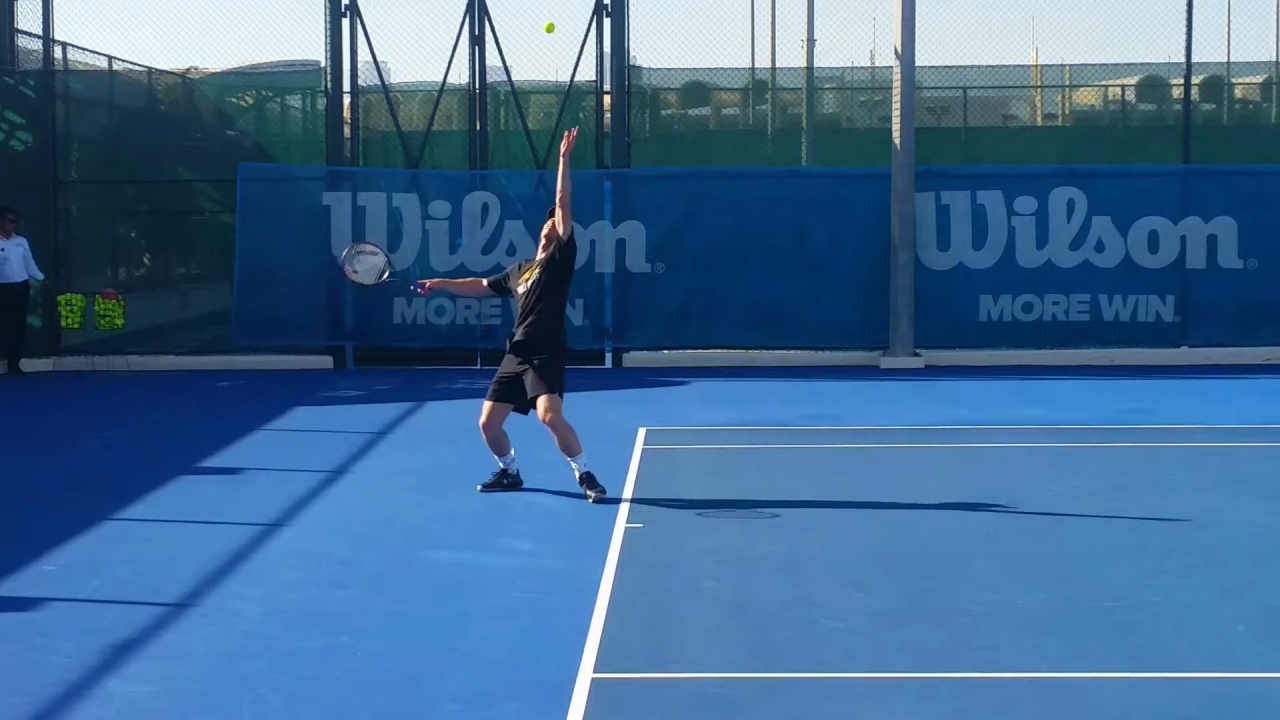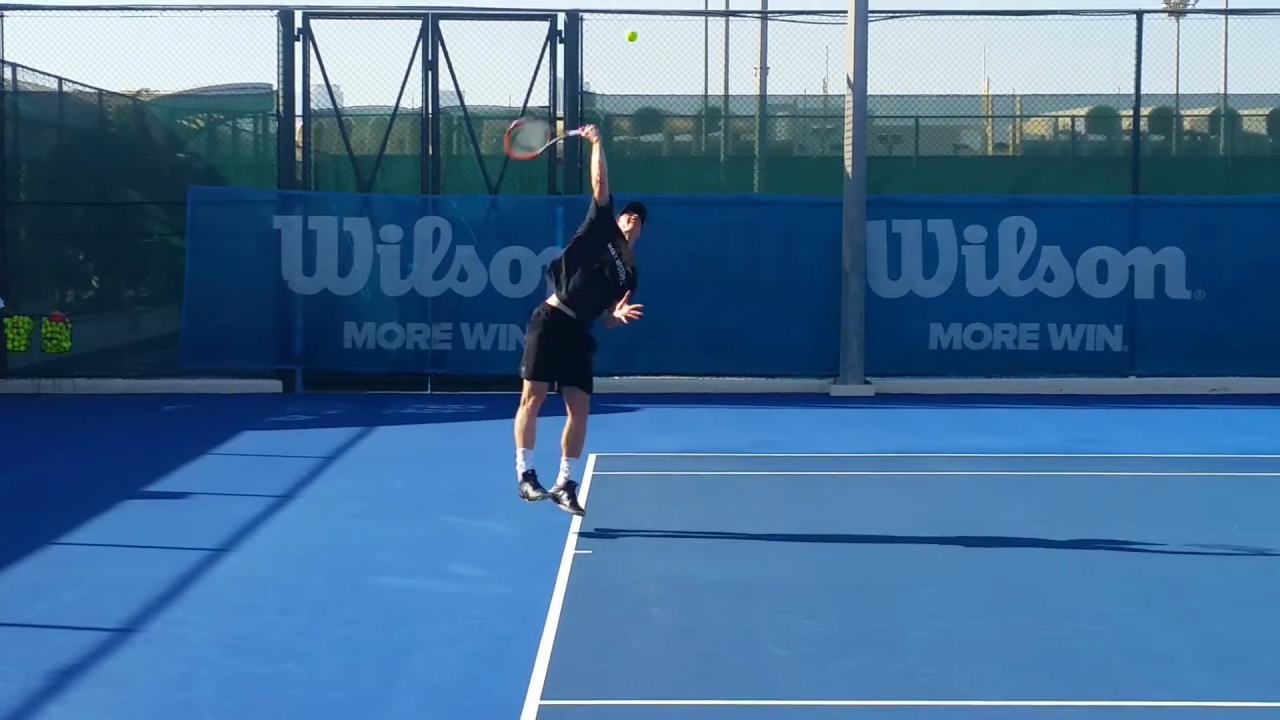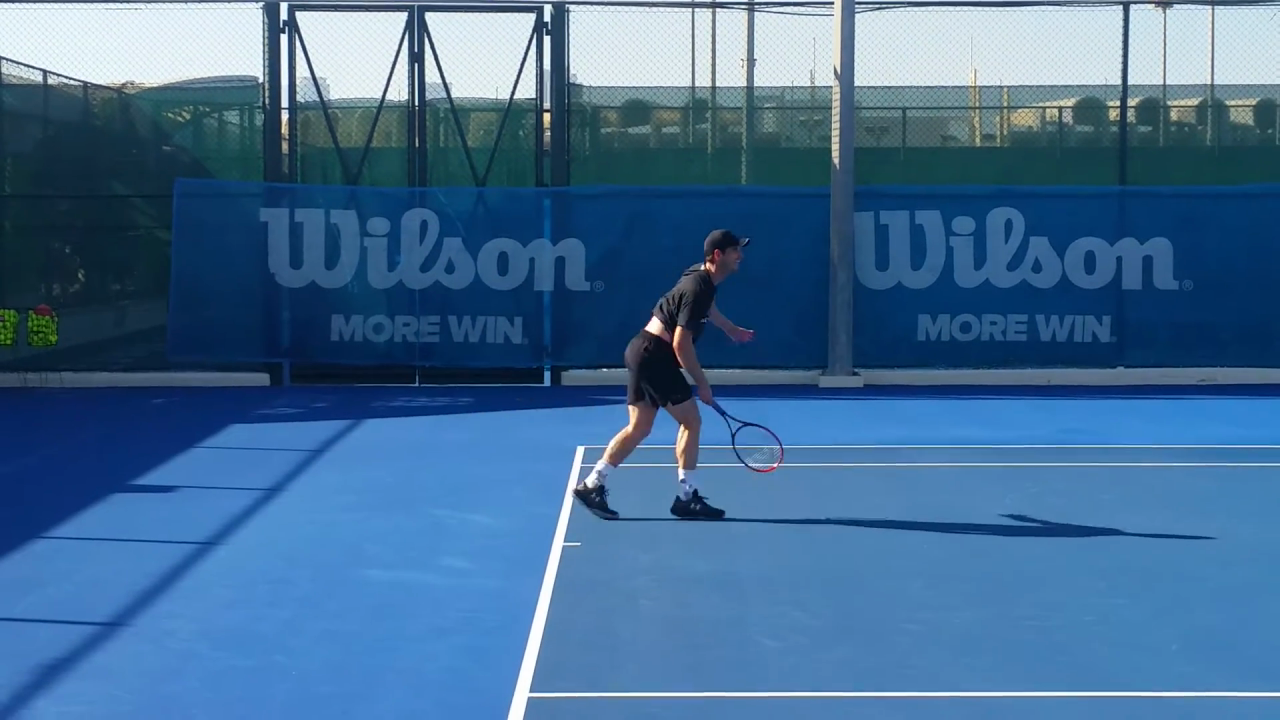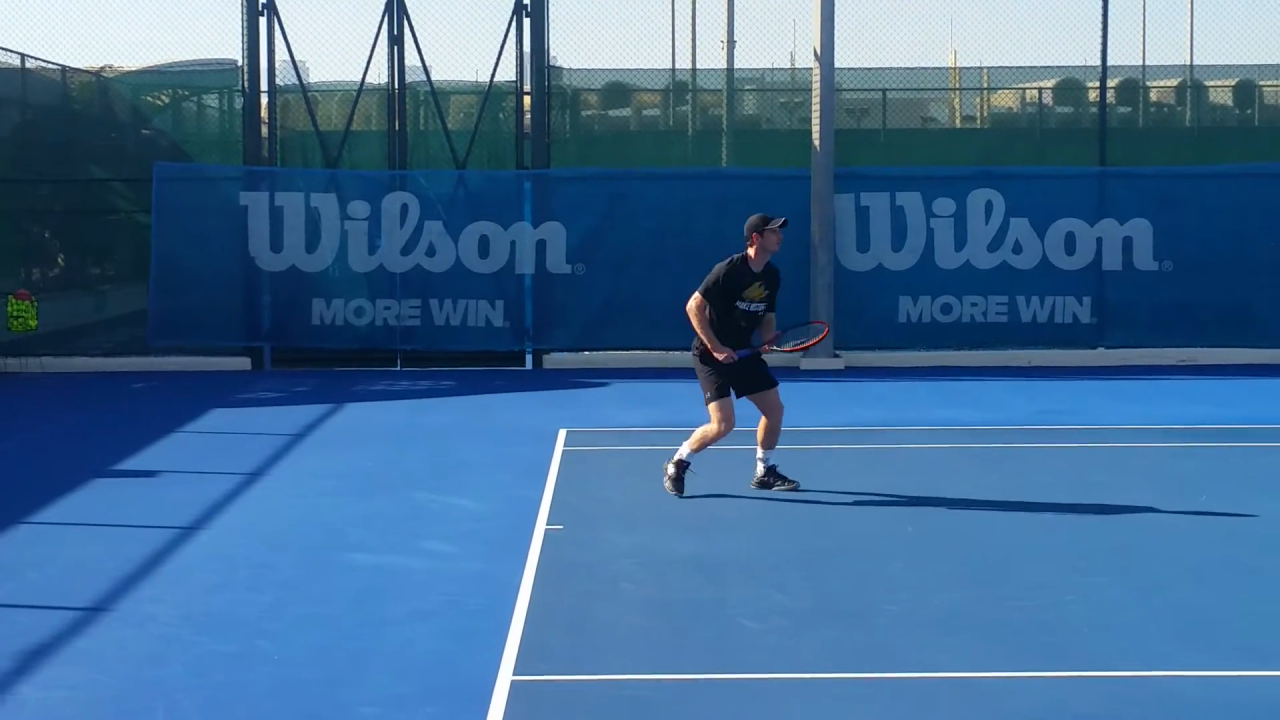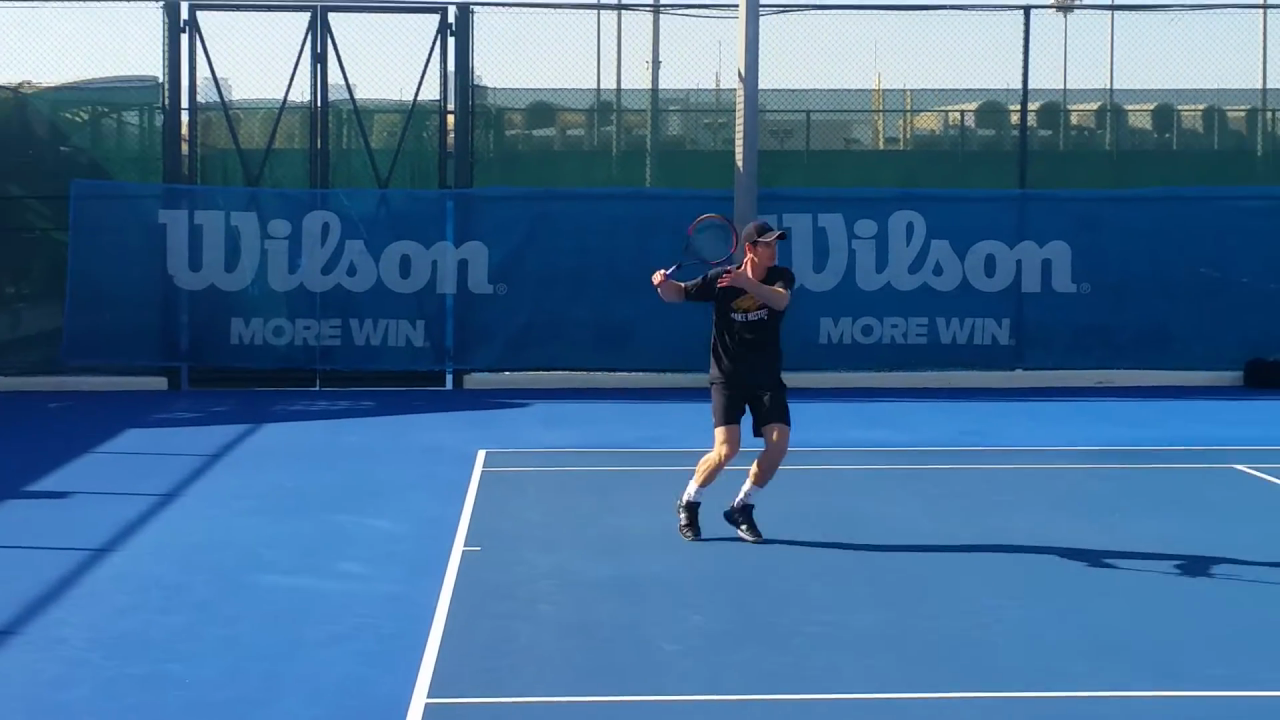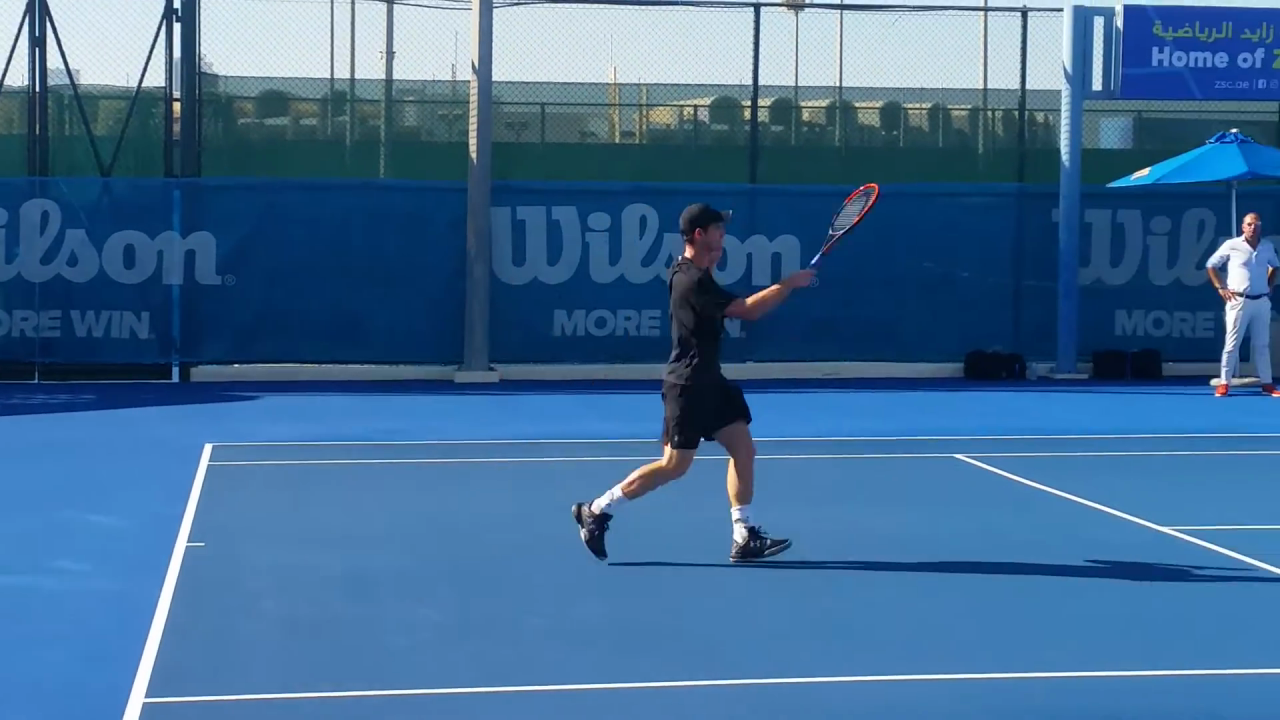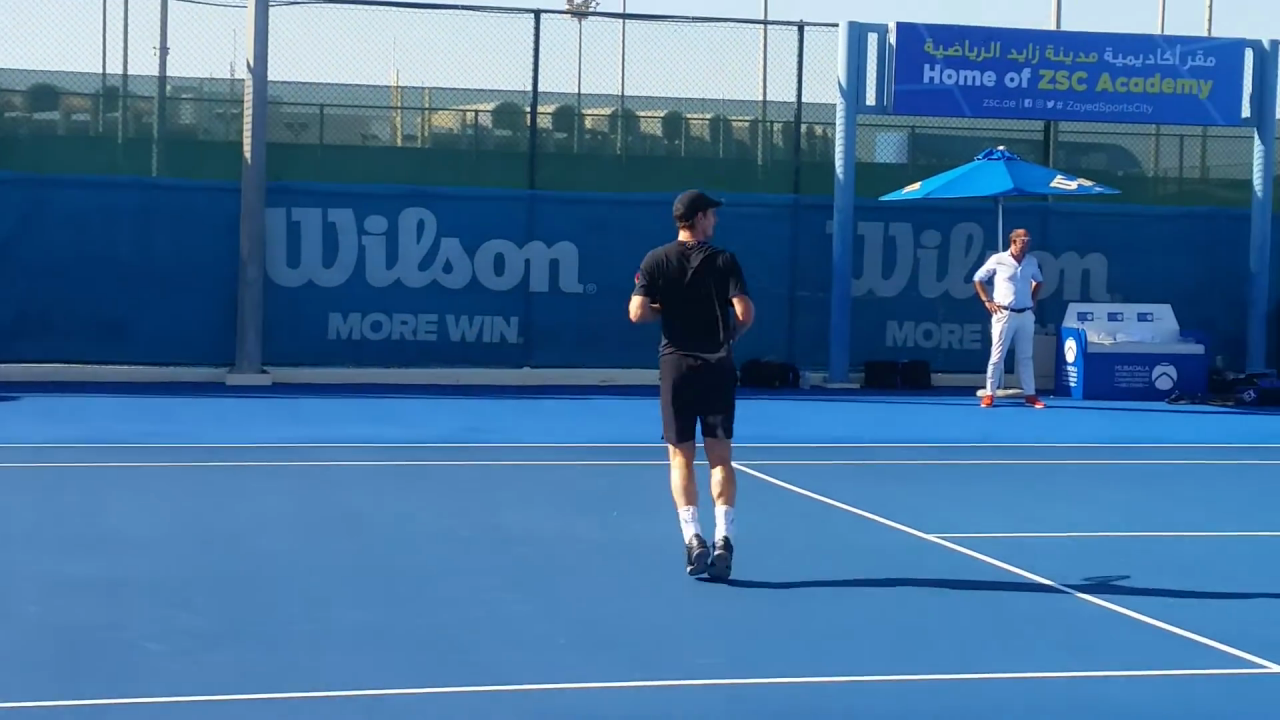
dt=0.7s
person 1, frame 1
left shoulder: (561, 258)
right shoulder: (519, 271)
left elbow: (563, 204)
right elbow: (479, 286)
left wrist: (564, 158)
right wrist: (439, 283)
left hip: (546, 357)
right hip: (515, 358)
left knee: (550, 415)
right knee: (489, 422)
left ankle: (584, 475)
right ankle: (509, 473)
person 1, frame 2
left shoulder: (627, 272)
right shoulder: (602, 227)
left elbow: (608, 317)
right elbow: (600, 185)
left wrist: (619, 313)
right wrist: (597, 143)
left hip: (578, 334)
right hip: (549, 321)
left knee: (579, 411)
right knee: (532, 398)
left ankle: (565, 484)
right ankle: (526, 475)
person 1, frame 3
left shoulder: (701, 277)
right shoulder: (698, 287)
left elbow: (707, 310)
right elbow: (681, 342)
left wrist: (731, 329)
right wrist: (701, 382)
left hip: (645, 351)
right hip: (653, 354)
left knee: (638, 428)
right knee: (692, 420)
left ankle: (591, 486)
right ankle: (687, 497)
person 1, frame 4
left shoulder: (772, 275)
right shoulder: (728, 269)
right elbow: (694, 307)
left wrist: (769, 337)
right wrist: (715, 347)
left hip: (742, 351)
right hip: (711, 354)
left knee: (775, 409)
right knee: (723, 424)
left ankle: (765, 472)
right ankle: (678, 464)
person 1, frame 5
left shoulder: (782, 276)
right shoulder: (721, 278)
left elbow: (780, 300)
right elbow: (675, 293)
left wrist: (748, 282)
right wrist: (661, 281)
left hip: (768, 377)
right hip: (729, 376)
left knee: (778, 445)
right knee: (726, 450)
left ankle: (741, 507)
right ankle: (689, 503)
person 1, frame 6
left shoulder: (688, 267)
right shoulder: (694, 281)
right elbow: (748, 311)
left wrist: (708, 263)
right wrist: (789, 283)
left hip: (710, 378)
right hip: (688, 384)
left knee: (743, 450)
right knee: (675, 465)
left ankle: (745, 537)
right ankle: (596, 513)
person 1, frame 7
left shoulder: (656, 260)
right shoulder: (724, 260)
left elbow: (636, 313)
right elbow: (745, 312)
left hip: (676, 366)
right hip: (717, 368)
left knee: (681, 457)
right knee: (720, 457)
left ankle: (695, 542)
right ankle: (724, 541)
